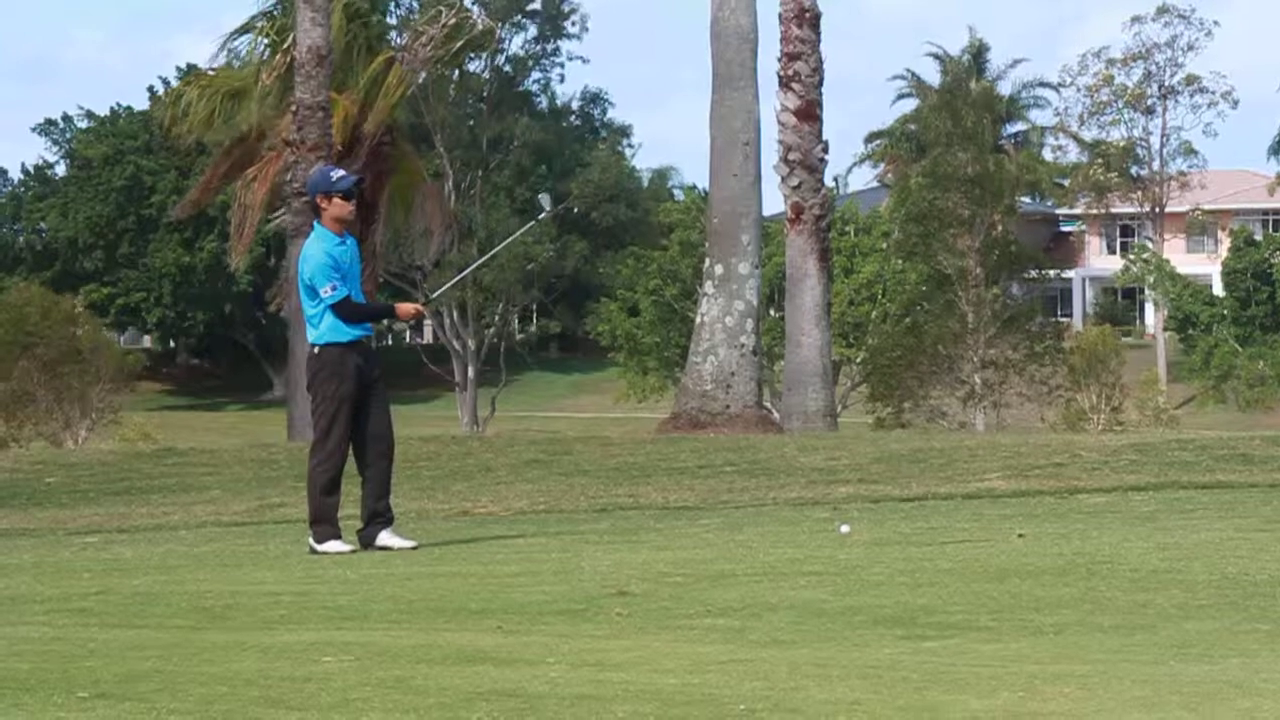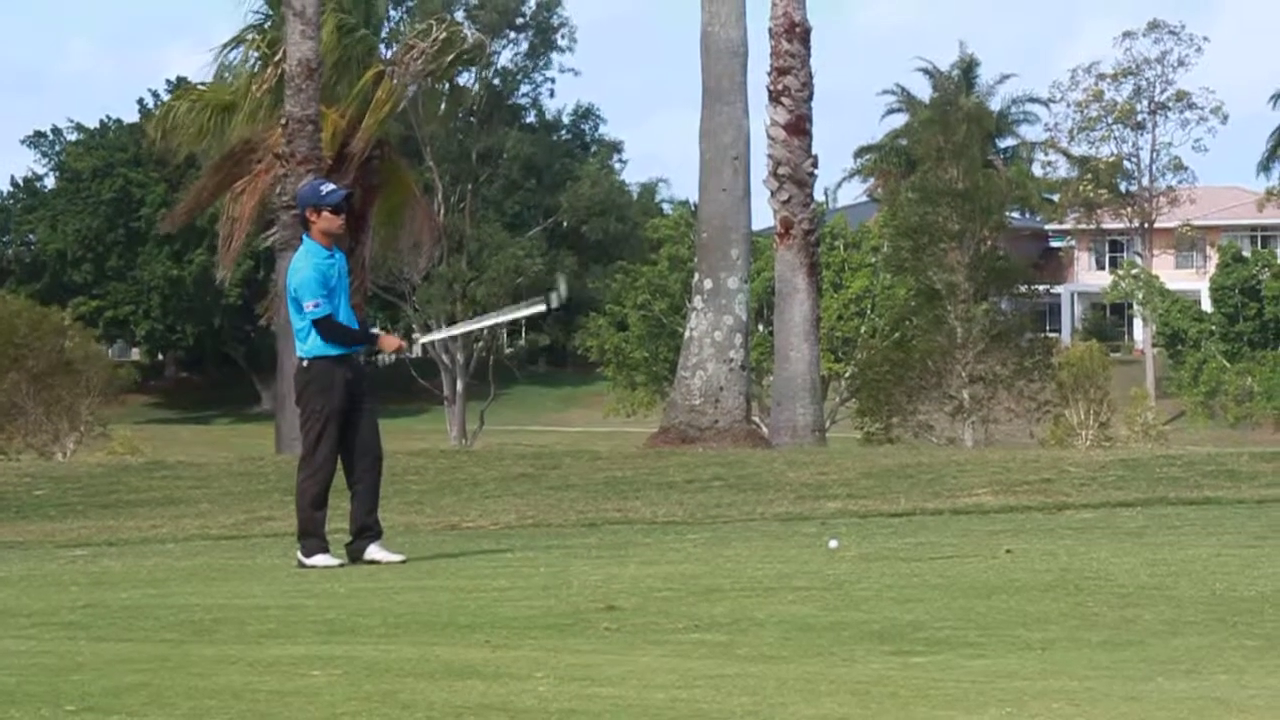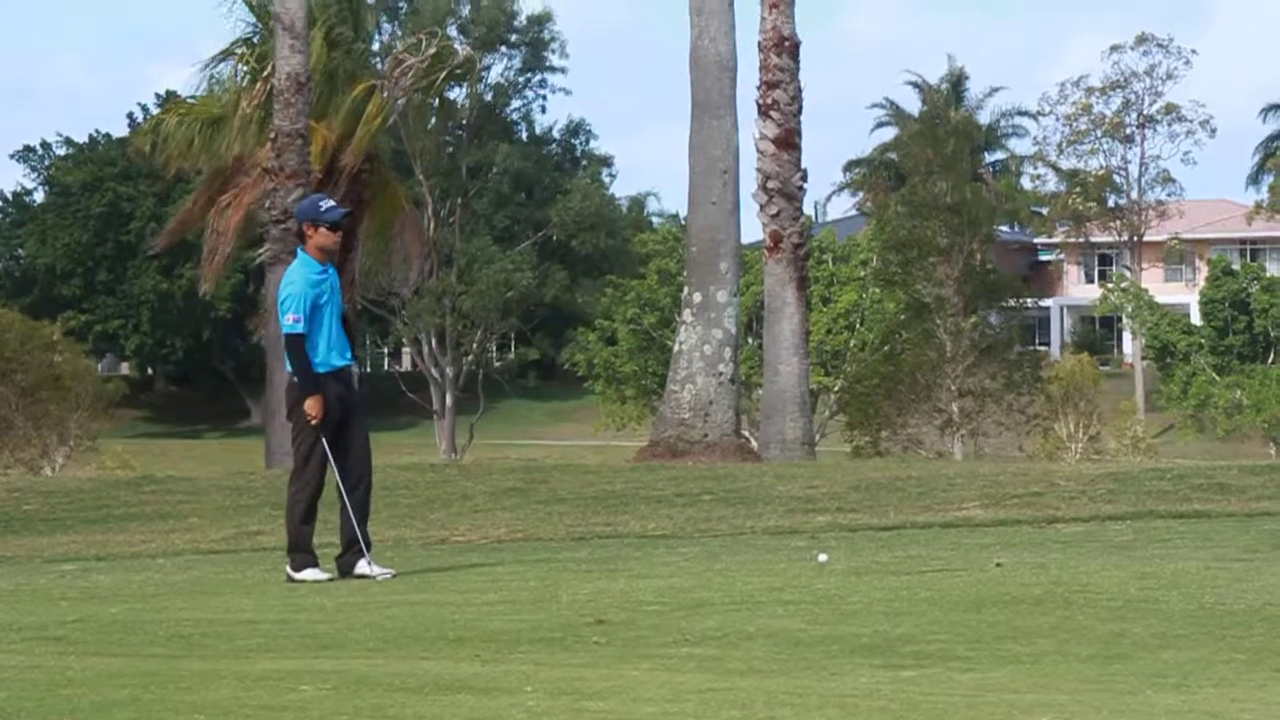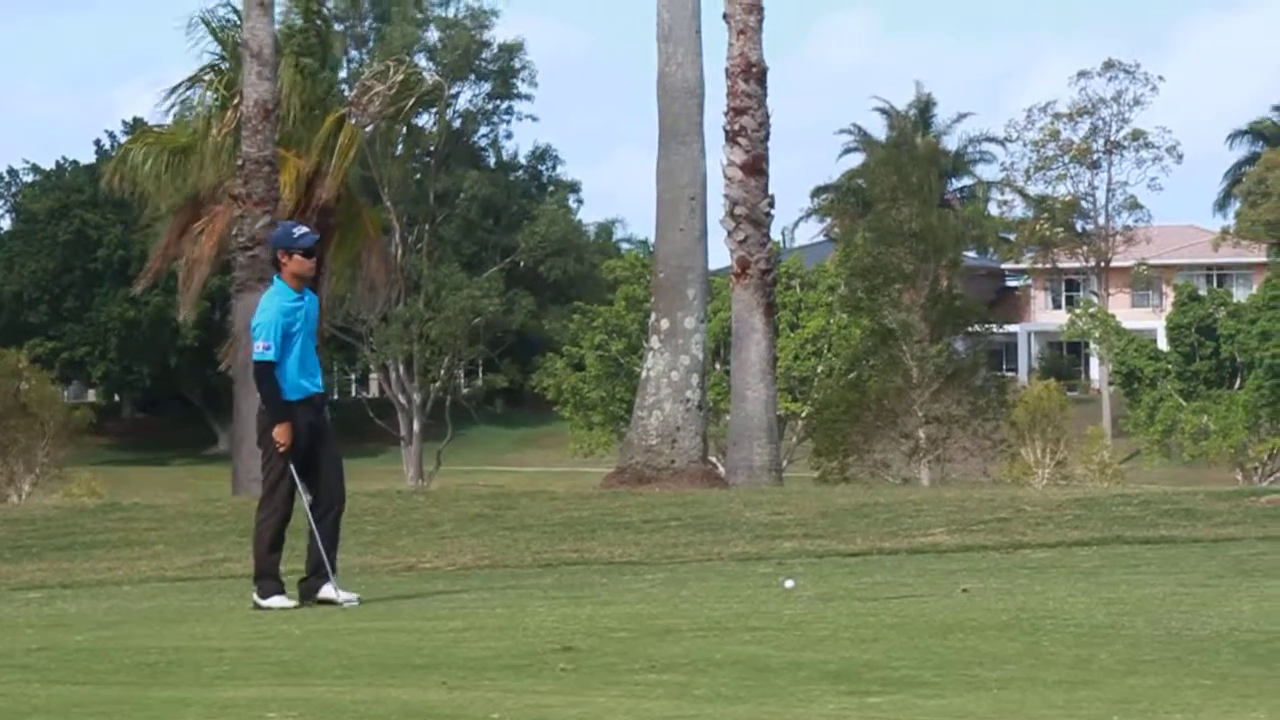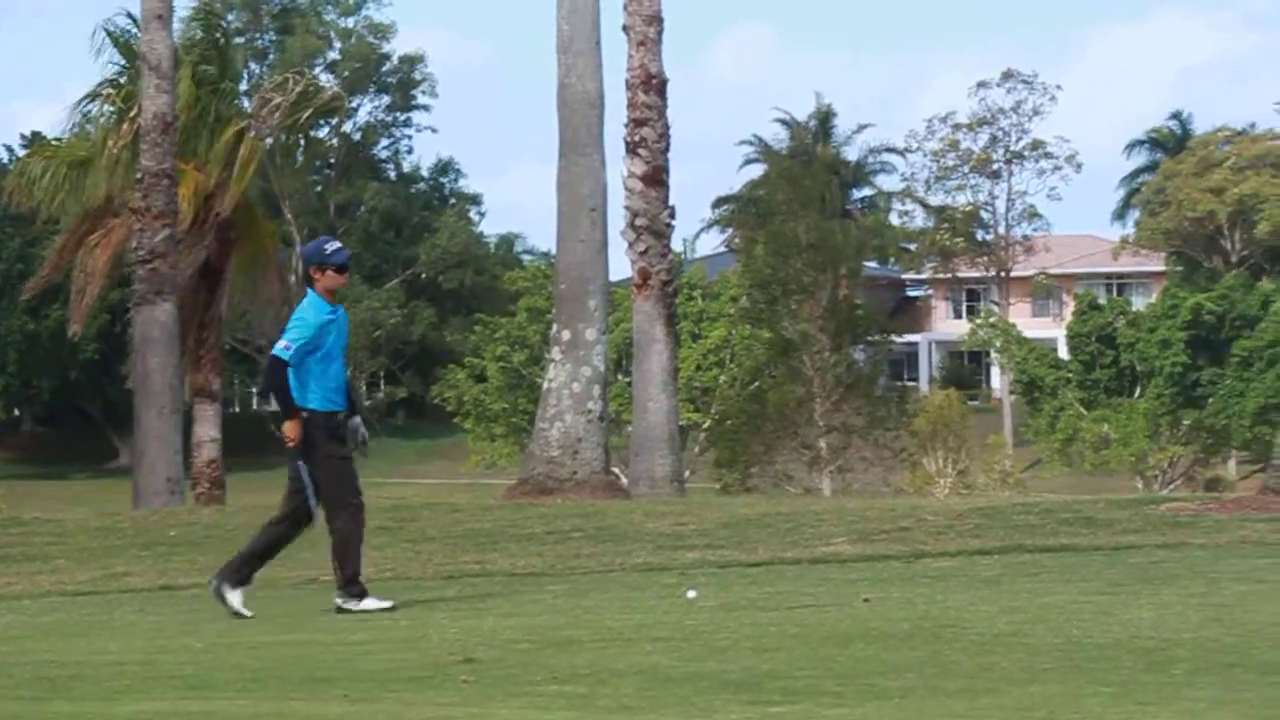
dt=1s
person 1, frame 1
left shoulder: (349, 243)
right shoulder: (318, 253)
right elbow: (344, 310)
left wrist: (391, 314)
right wrist: (394, 311)
left hip: (362, 351)
right hip: (332, 357)
left knee: (378, 442)
right knee: (331, 447)
left ankle: (377, 527)
right ankle: (323, 533)
person 1, frame 2
left shoulder: (337, 257)
right shoulder: (307, 266)
right elbow: (325, 328)
left wrist: (371, 335)
right wrist: (375, 338)
left hip: (350, 366)
right hip: (321, 370)
left knee: (367, 456)
right knee: (319, 461)
left ankle: (365, 540)
right ankle: (311, 547)
person 1, frame 3
left shoulder: (330, 272)
right shoulder: (299, 280)
right elbow: (293, 343)
left wrist: (350, 368)
right wrist: (311, 394)
left hip: (342, 381)
right hip: (313, 387)
left knee: (358, 471)
right knee: (309, 476)
left ankle: (354, 555)
right ankle: (300, 560)
person 1, frame 4
left shoulder: (310, 300)
right shoulder: (274, 307)
right elbow: (262, 370)
right wrist: (280, 421)
left hip: (312, 410)
right hip: (285, 414)
left knee: (331, 494)
right knee: (277, 504)
left ankle: (317, 581)
right ankle: (266, 588)
person 1, frame 5
left shoulder: (337, 314)
right shoulder: (309, 317)
right elbow: (275, 368)
left wrist: (353, 415)
right wrist: (291, 417)
left hip: (330, 423)
right hip: (312, 425)
left knee: (297, 514)
right knee: (346, 508)
left ankle: (233, 578)
right ankle: (350, 592)
